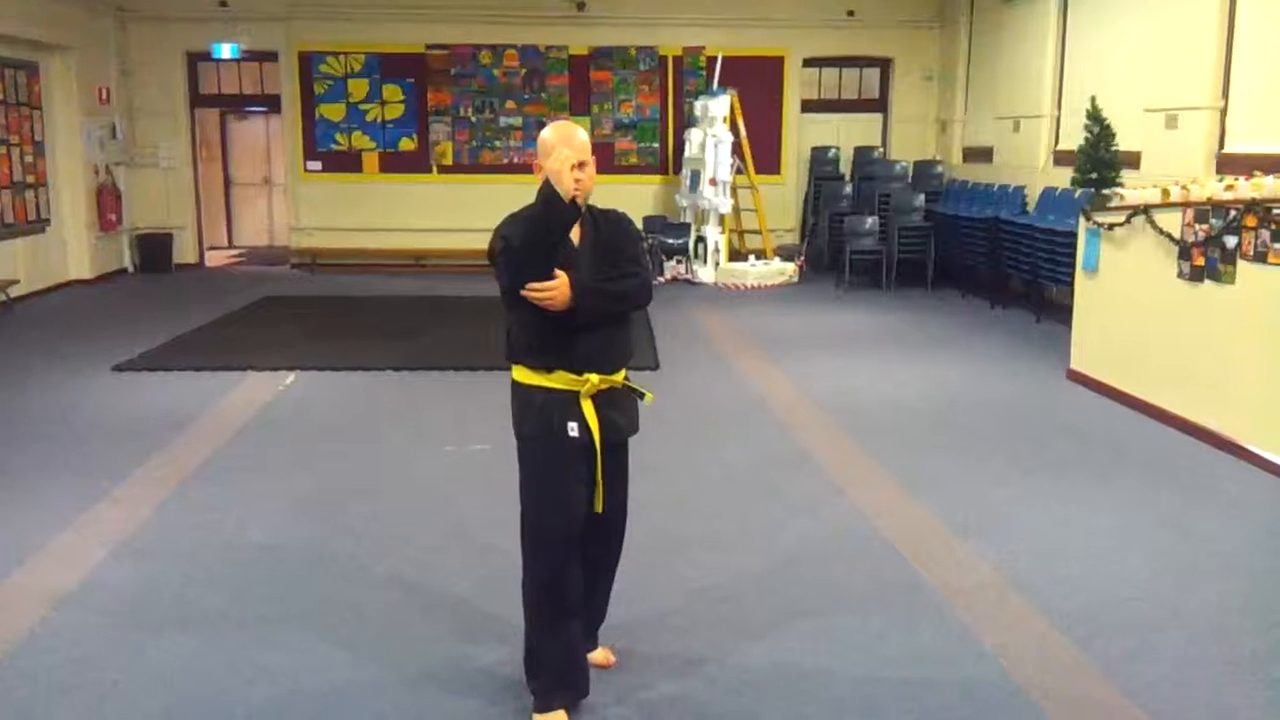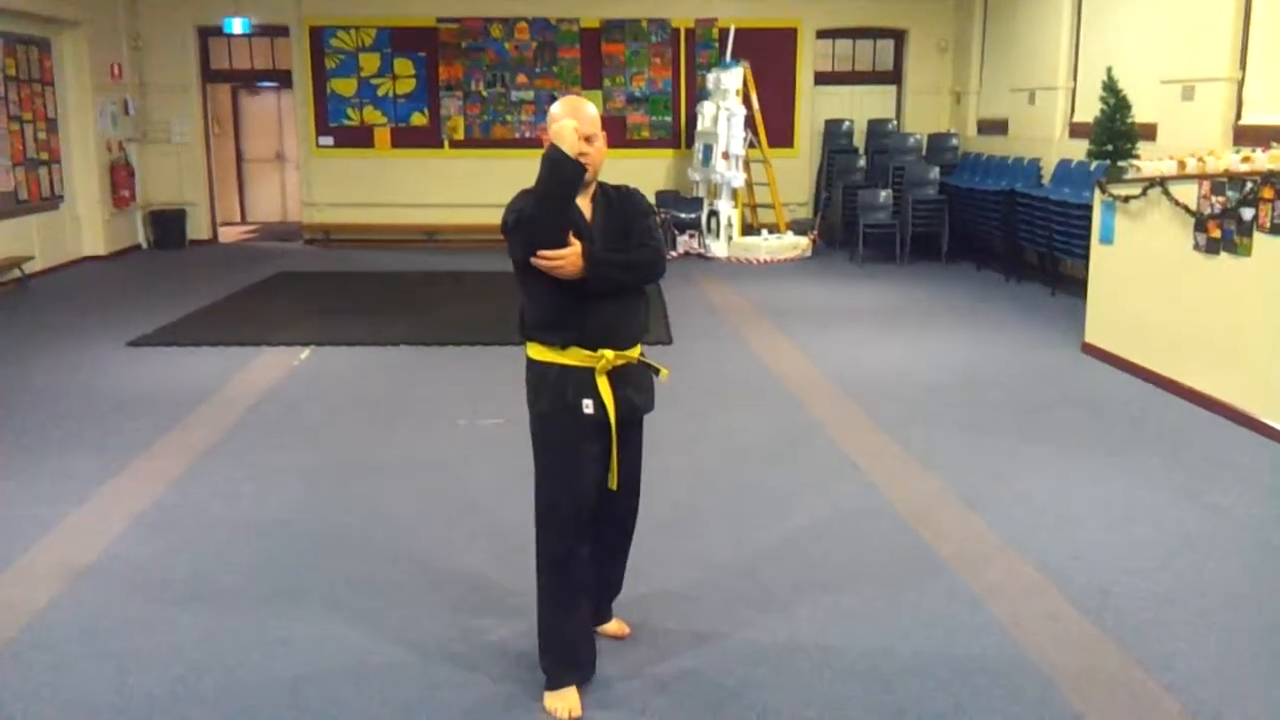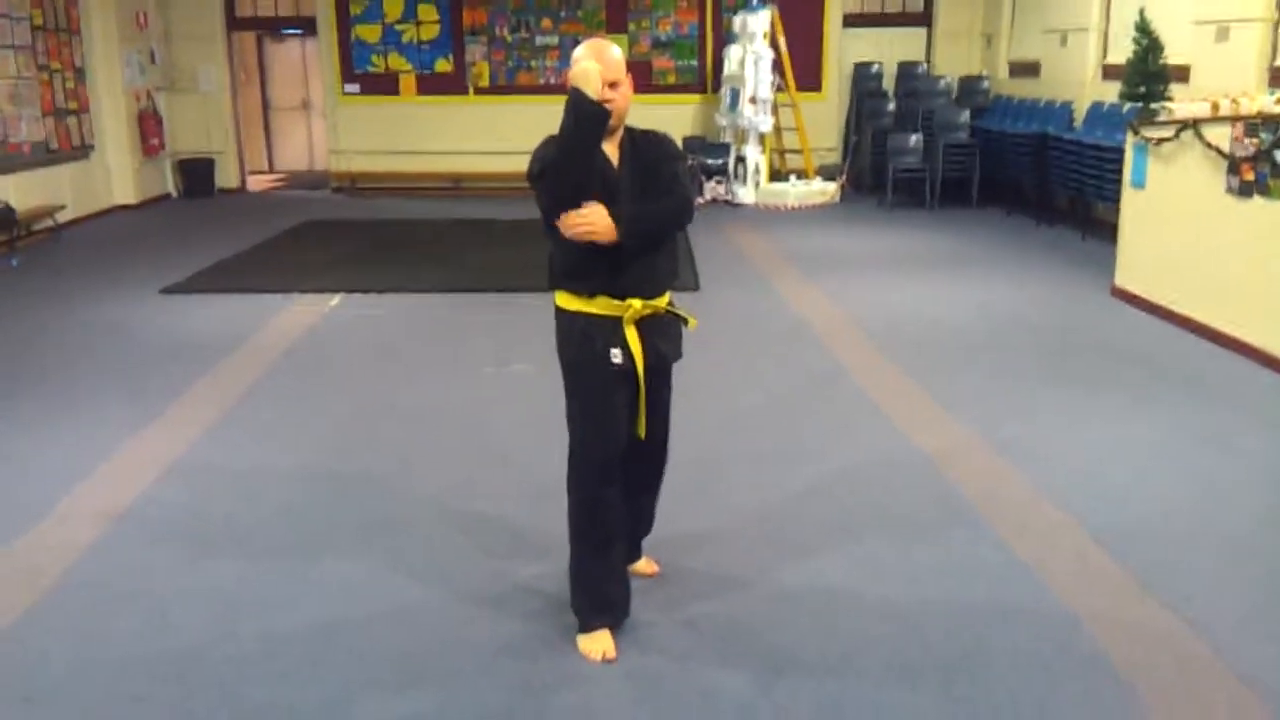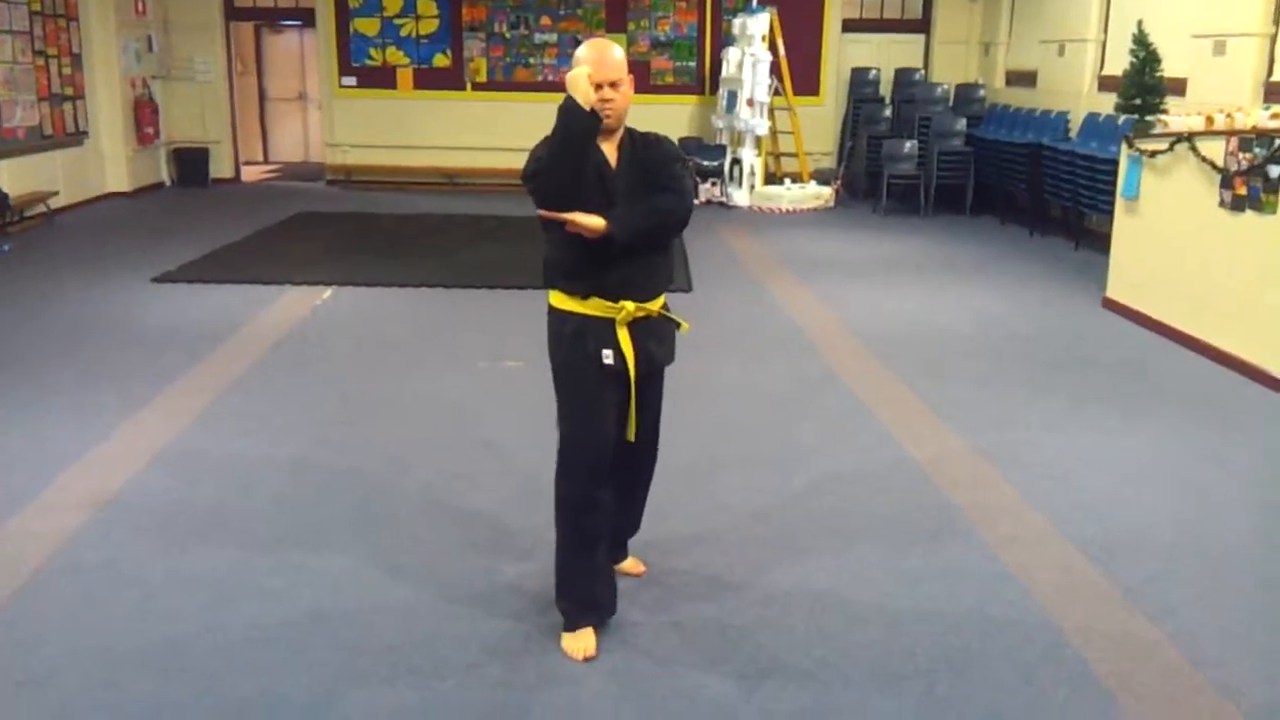
dt=0.7s
person 1, frame 1
left shoulder: (616, 228)
right shoulder: (518, 230)
left elbow: (639, 288)
right elbow: (528, 267)
left wrist: (577, 295)
right wrist: (556, 196)
left hip: (607, 400)
right hip: (545, 404)
left knee: (602, 529)
right knee: (551, 538)
left ankle: (582, 635)
person 1, frame 2
left shoulder: (629, 203)
right shoulder: (529, 207)
left elbow: (652, 260)
right elbow: (541, 239)
left wrist: (590, 263)
right wrist: (560, 158)
left hip: (623, 375)
right hip: (560, 380)
left knee: (616, 504)
right knee: (563, 515)
left ankle: (595, 606)
right ankle: (563, 667)
person 1, frame 3
left shoulder: (657, 150)
right shoulder: (556, 153)
left elbow: (678, 208)
right elbow: (566, 188)
left wrist: (618, 226)
right wrist: (582, 106)
left hip: (652, 323)
right hip: (590, 328)
left knee: (646, 447)
right knee: (597, 457)
left ankle: (626, 546)
right ankle: (596, 609)
person 1, frame 4
left shoulder: (658, 153)
right shoulder: (557, 151)
left elbow: (676, 210)
right elbow: (552, 190)
left wrist: (609, 226)
right wrist: (576, 111)
left hip: (644, 325)
right hip: (581, 327)
left knee: (635, 447)
right knee: (585, 456)
left ankle: (611, 545)
right ankle: (581, 607)
